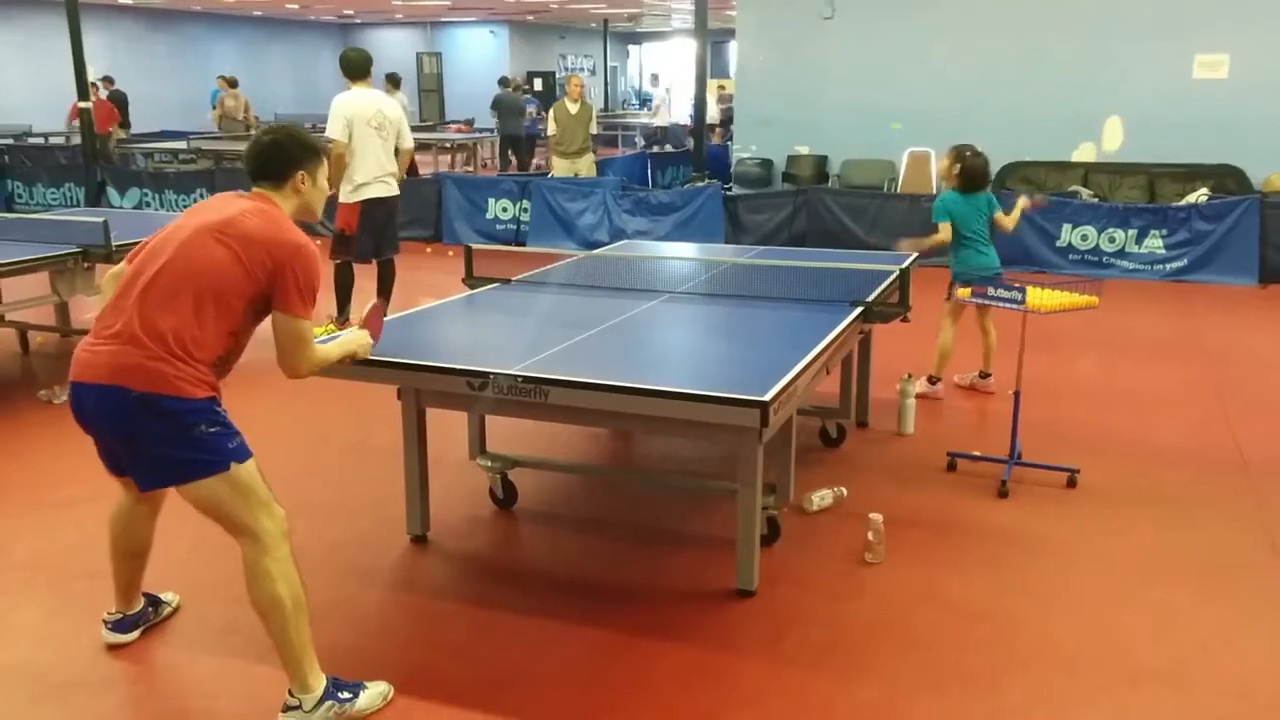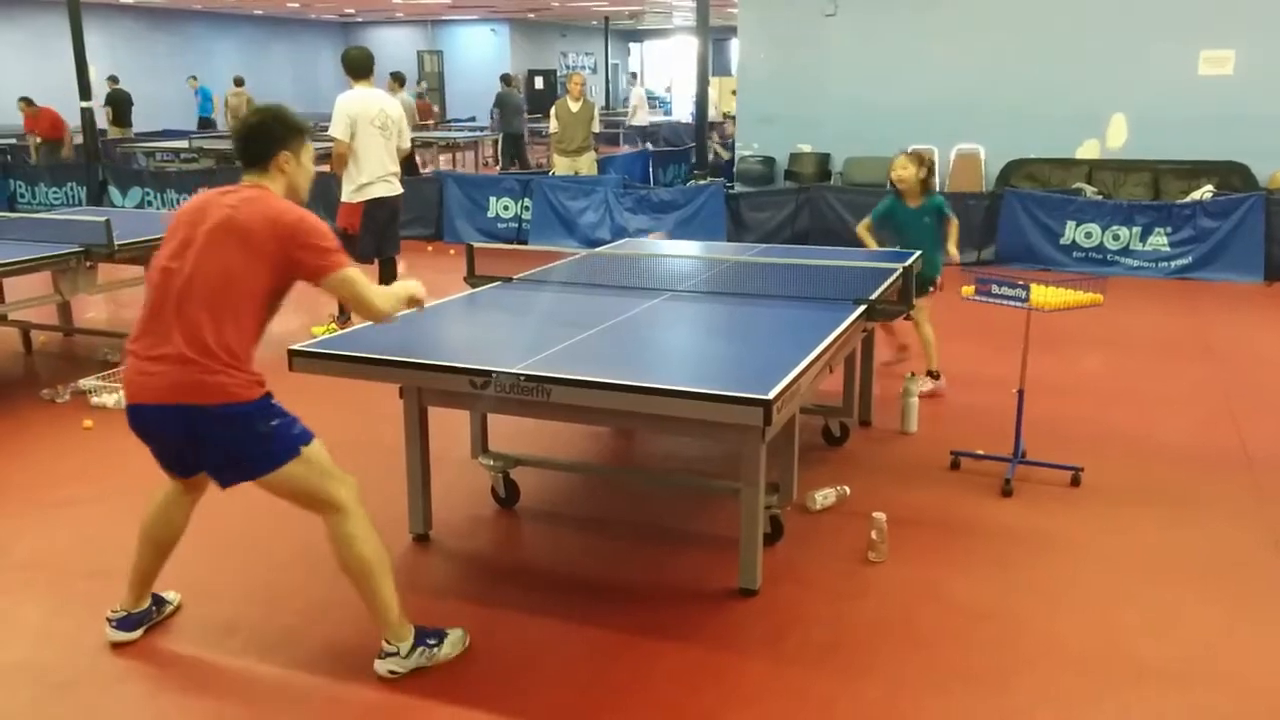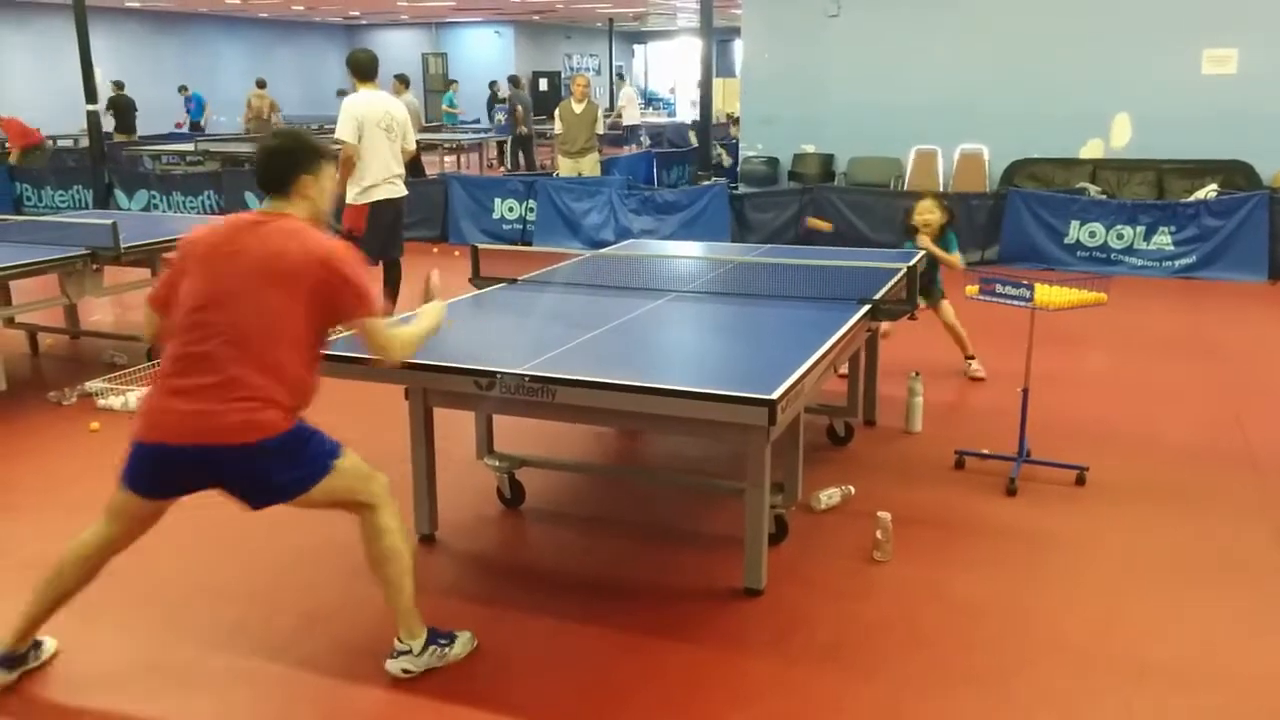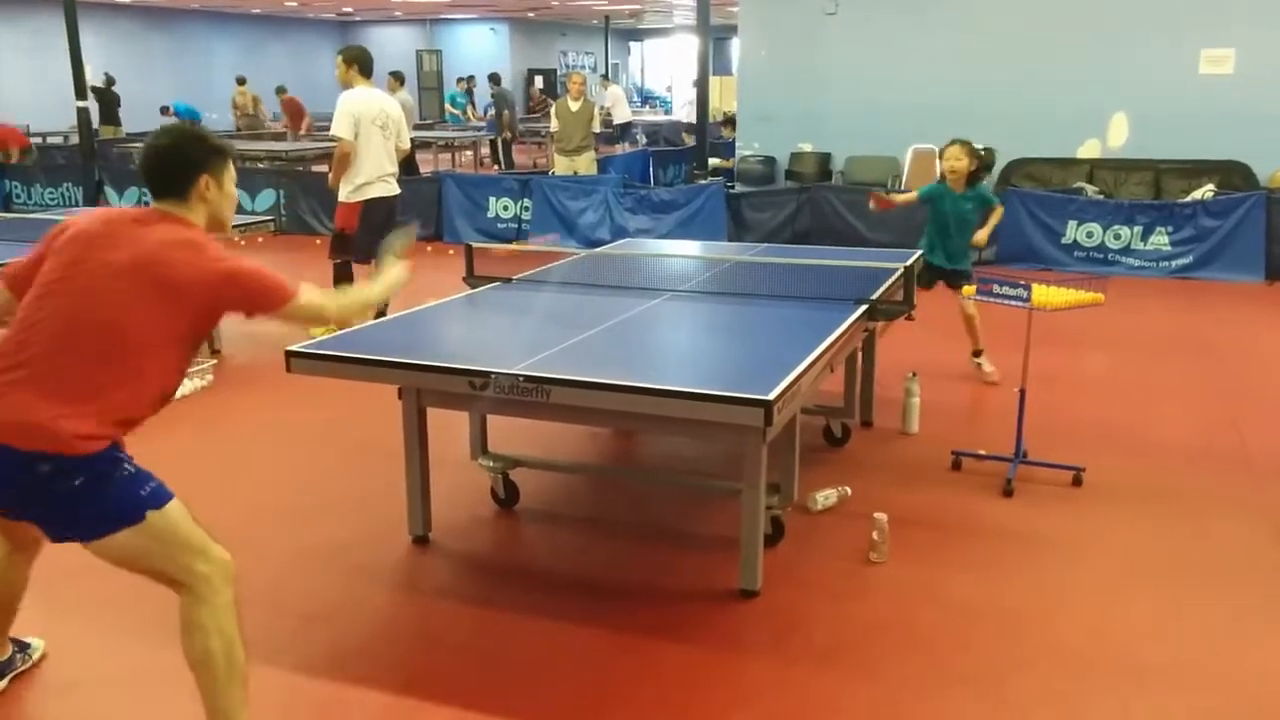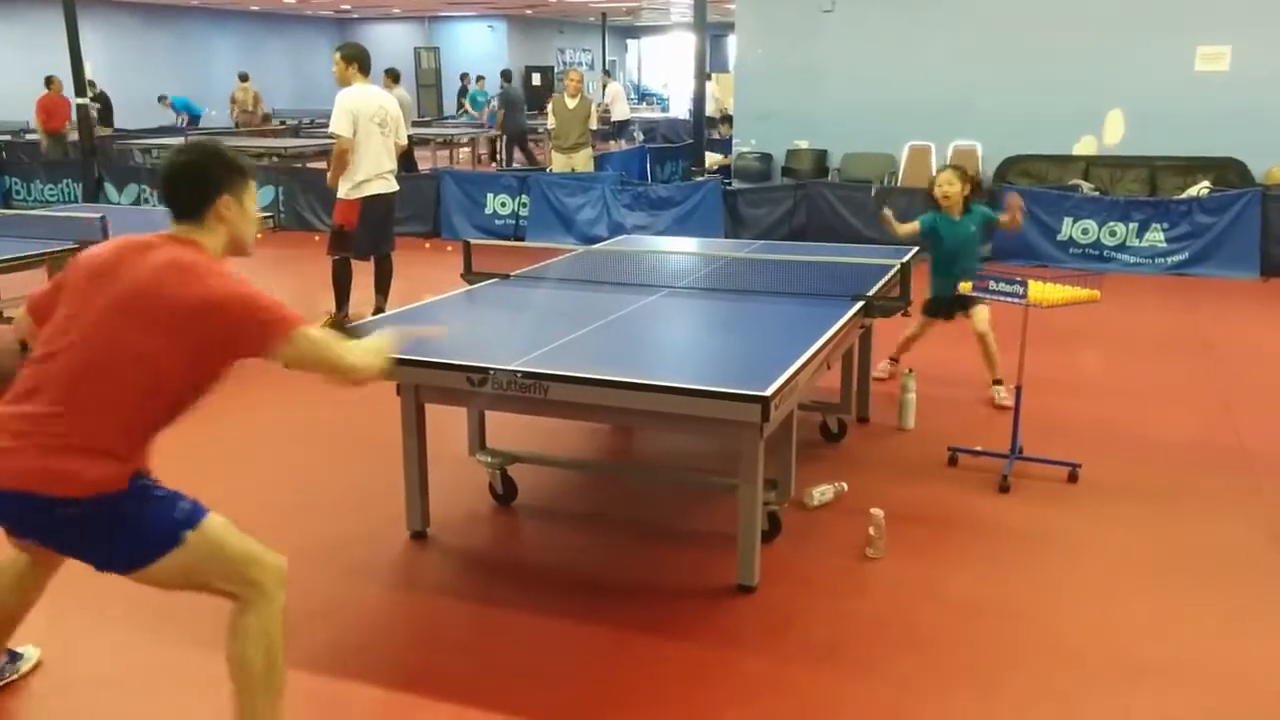
dt=0.7s
person 1, frame 1
left shoulder: (208, 210)
right shoulder: (292, 247)
left elbow: (115, 280)
right elbow: (297, 365)
right wrist: (350, 345)
left hip: (90, 379)
right hip: (161, 393)
left knee: (141, 490)
right knee: (264, 530)
left ankle: (127, 610)
person 1, frame 2
left shoulder: (194, 208)
right shoulder: (292, 222)
right elbow: (374, 307)
right wrist: (407, 289)
left hip: (143, 391)
right hip: (216, 397)
left knee: (188, 484)
right knee: (340, 501)
left ankle: (131, 609)
right ankle: (401, 643)
person 1, frame 3
left shoulder: (202, 240)
right shoulder: (331, 255)
left elbow: (155, 326)
right elbow: (395, 349)
right wrist: (432, 314)
left hip: (164, 426)
right hip: (253, 436)
left knee: (112, 530)
right knee: (375, 497)
right ankle: (412, 642)
person 1, frame 4
left shoulder: (81, 228)
right shoulder: (217, 267)
right elbow: (333, 309)
right wrist: (387, 281)
right hip: (64, 450)
right knee: (209, 575)
person 1, frame 5
left shoulder: (102, 255)
right shoulder: (223, 295)
right elbow: (355, 366)
right wrist: (384, 339)
right hip: (83, 487)
right knee: (262, 580)
person 2, frame 1
left shoulder: (343, 102)
right shoulder: (391, 104)
left elbow: (339, 151)
right elbow: (407, 150)
left wrist: (335, 182)
left hip: (357, 193)
right hip: (388, 192)
left knee: (343, 258)
right knee: (385, 257)
left ankle: (342, 321)
person 2, frame 2
left shoulder: (347, 101)
right shoulder: (392, 102)
left elbow: (341, 150)
right elbow: (404, 148)
left wrist: (337, 170)
left hip: (360, 192)
right hip: (390, 189)
right knee: (387, 256)
left ankle: (343, 320)
person 2, frame 3
left shoulder: (353, 103)
right shoulder: (396, 105)
left elbow: (348, 153)
right elbow: (410, 150)
left wrist: (342, 179)
left hip: (364, 195)
right hip: (395, 192)
right knee: (391, 256)
right ankle: (389, 312)
person 2, frame 4
left shoulder: (350, 99)
right shoulder: (391, 102)
left elbow: (345, 150)
right elbow: (404, 148)
left wrist: (334, 178)
left hip: (358, 193)
right hip: (388, 190)
left knee: (342, 258)
left ankle: (340, 321)
right ankle: (381, 314)
person 2, frame 5
left shoulder: (347, 98)
right shoulder: (389, 99)
left elbow: (343, 146)
right elbow: (401, 145)
left wrist: (333, 175)
left hip: (357, 189)
right hip: (386, 187)
left knee: (340, 254)
right knee: (382, 253)
left ankle: (341, 316)
right ankle: (380, 312)
person 3, frame 1
left shoulder: (944, 201)
right shoulder: (983, 196)
left elbow: (944, 237)
right elbow: (1007, 226)
left wrist: (916, 245)
right wrist: (1020, 206)
left hip: (966, 271)
right hip: (991, 269)
left knee: (948, 324)
right knee: (985, 323)
left ankle: (933, 382)
right ankle: (985, 377)
person 3, frame 2
left shoulder: (935, 202)
right shoulder: (890, 204)
left elbow: (952, 221)
right elbow: (861, 228)
left wrist: (951, 246)
right wrist: (876, 251)
left hip: (927, 271)
left knee: (919, 320)
left ankle: (934, 377)
right ankle: (900, 347)
person 3, frame 3
left shoulder: (946, 237)
right shoulder: (910, 247)
left elbow: (958, 265)
left wrist: (932, 248)
left hip: (930, 286)
left knee: (951, 323)
right knee: (883, 329)
left ankle: (971, 360)
person 3, frame 4
left shoulder: (979, 193)
right shoulder: (936, 190)
left elbow: (998, 209)
right elbow: (903, 198)
left wrist: (986, 230)
left hip: (959, 262)
right hip: (931, 258)
left knee: (970, 312)
left ankle: (979, 357)
person 3, frame 5
left shoulder: (978, 214)
right shoulder: (932, 220)
left elbow: (1010, 223)
right elbow: (901, 231)
left wrist: (1014, 213)
right wrist: (889, 221)
right hip: (943, 289)
left knee: (982, 331)
right knee: (915, 333)
left ankle: (998, 386)
right ankle: (892, 362)
